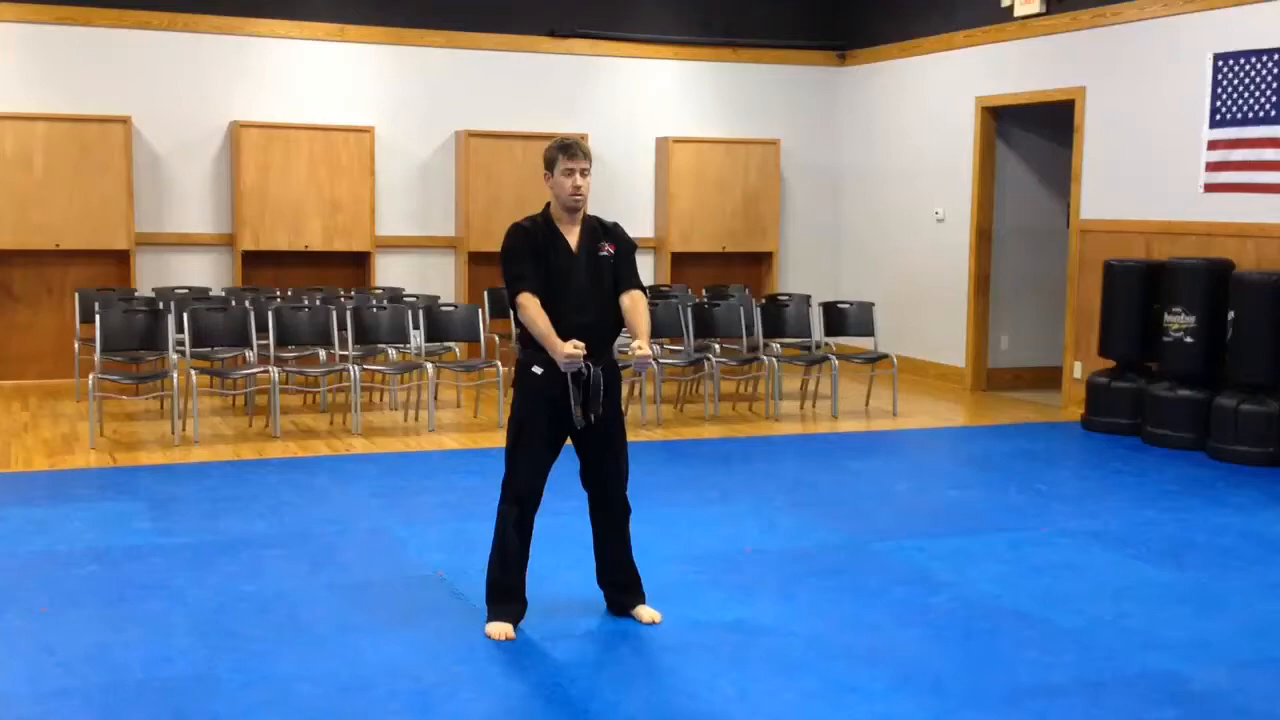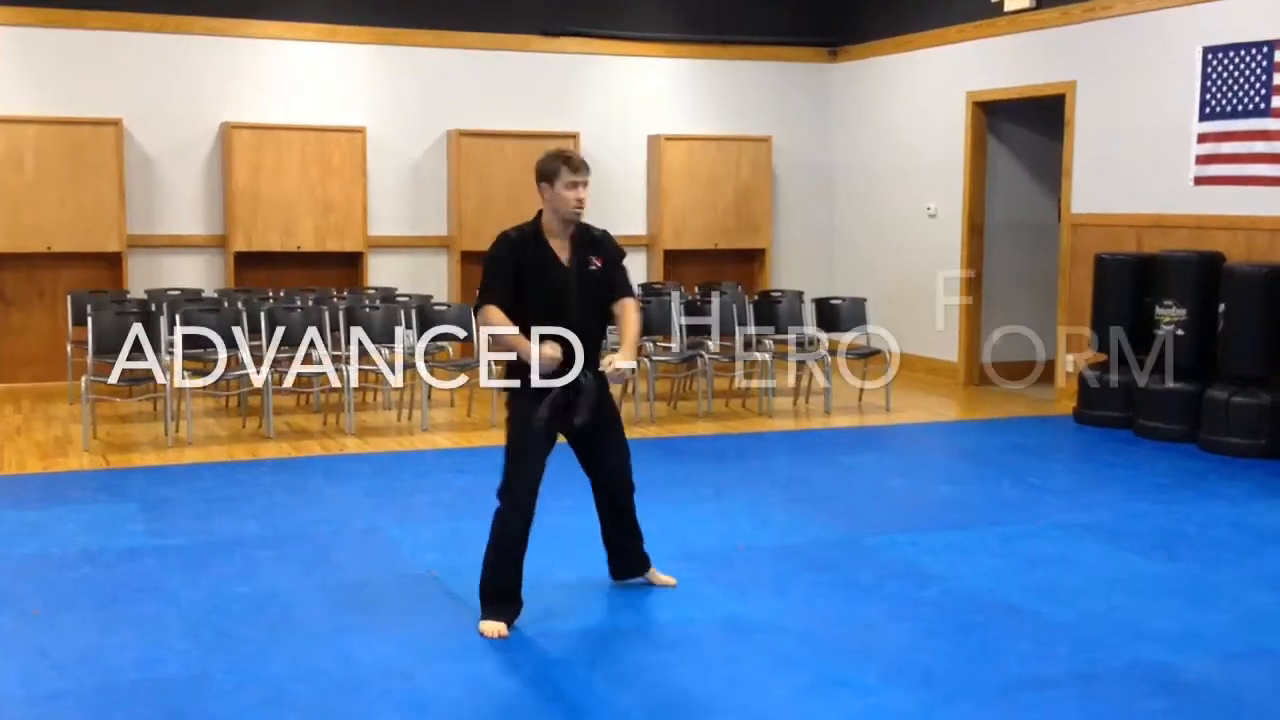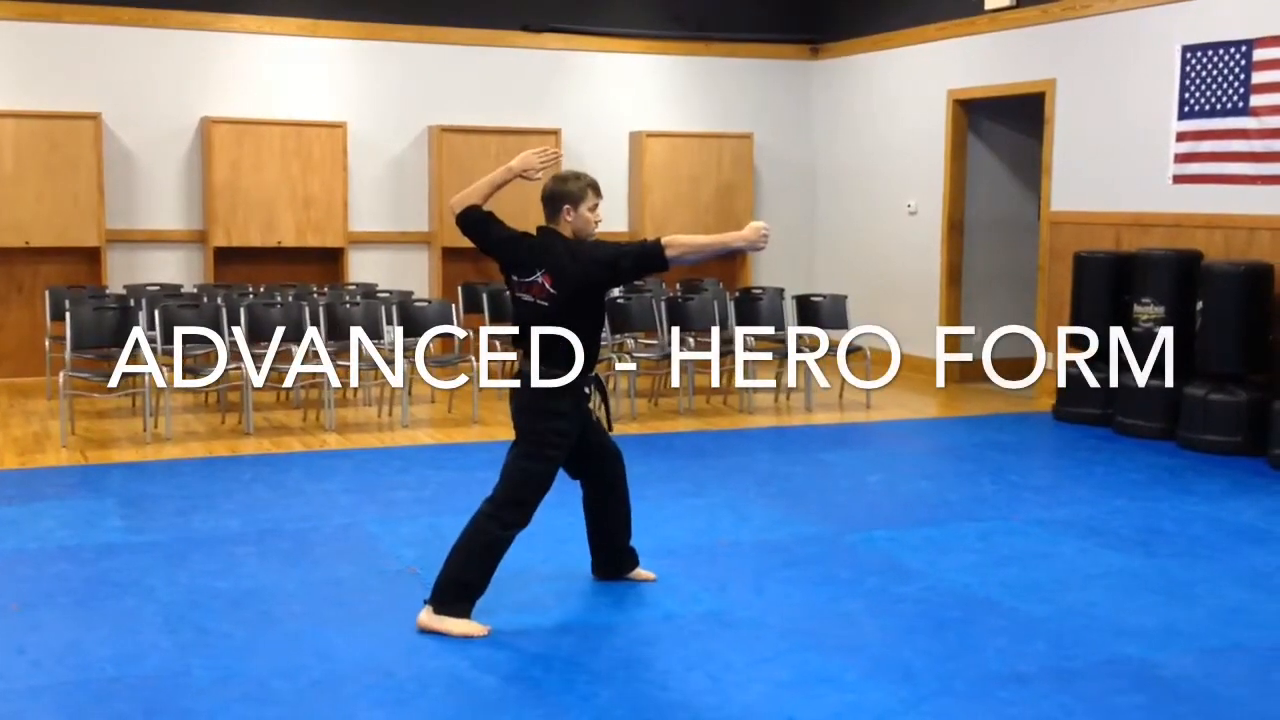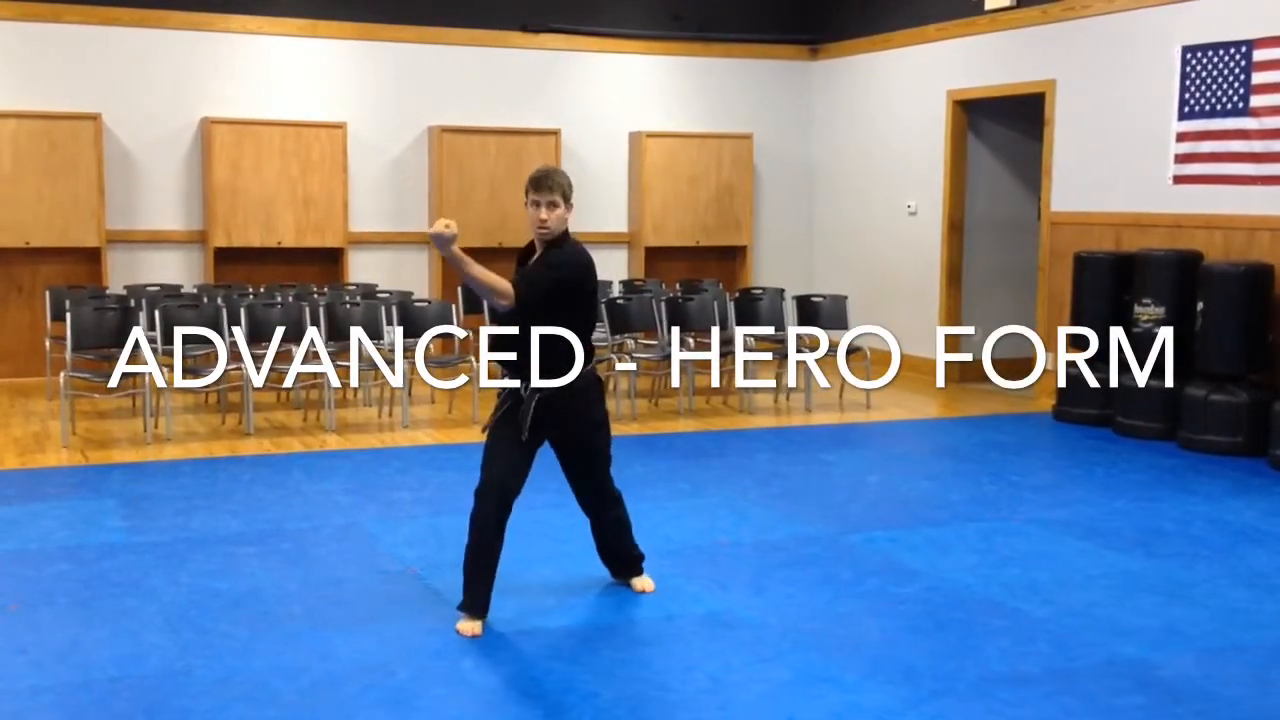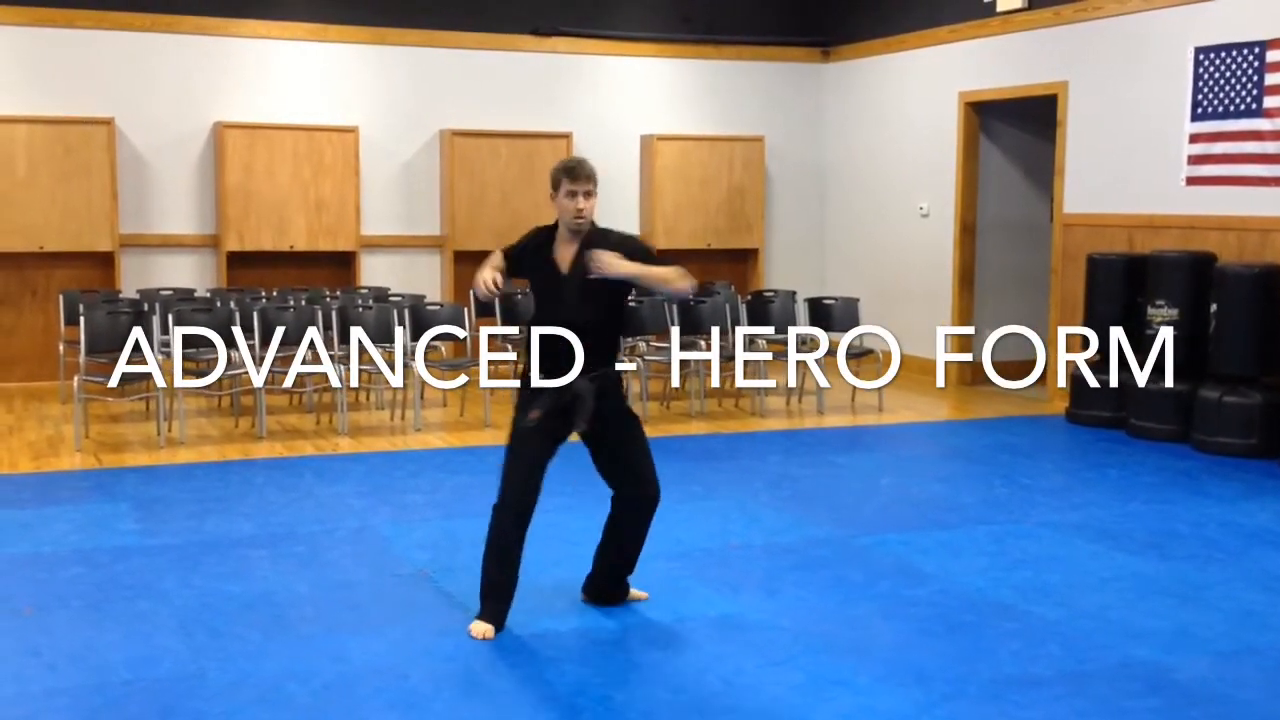
dt=1s
person 1, frame 1
left shoulder: (612, 237)
right shoulder: (524, 236)
left elbow: (630, 294)
right elbow: (526, 301)
left wrist: (641, 339)
right wrist: (557, 348)
left hip: (600, 378)
right hip: (542, 380)
left knee: (610, 491)
right knee: (521, 494)
left ankle: (624, 595)
right ankle: (504, 606)
person 1, frame 2
left shoulder: (599, 244)
right shoulder: (513, 245)
left elbow: (625, 304)
right elbow: (489, 312)
left wrist: (625, 350)
right wrist: (533, 354)
left hip: (587, 382)
right hip: (533, 387)
left knee: (616, 477)
right knee: (519, 494)
left ankle: (631, 563)
right ankle: (498, 605)
person 1, frame 3
left shoulder: (519, 250)
right shoulder: (586, 261)
left elbow: (461, 208)
right elbow: (667, 250)
left wrist: (512, 169)
right wrist: (739, 240)
left hip: (547, 389)
right hip: (553, 397)
left knee: (605, 468)
right knee: (512, 502)
left ankle: (615, 562)
right ankle: (443, 607)
person 1, frame 4
left shoulder: (571, 261)
right shoulder: (535, 252)
left elbow: (506, 297)
left wrist: (450, 252)
left hip: (572, 395)
right hip: (522, 394)
left knee: (596, 489)
right knee: (492, 496)
left ankle: (627, 566)
right ankle: (474, 606)
person 1, frame 5
left shoulder: (617, 245)
right shoulder: (538, 242)
left elbow: (681, 283)
right elbow: (503, 257)
left wrist: (629, 270)
right wrist: (489, 271)
left hip: (601, 388)
right hip: (545, 387)
left knee: (640, 491)
right knee: (516, 498)
left ankle: (606, 585)
right ankle: (491, 611)
